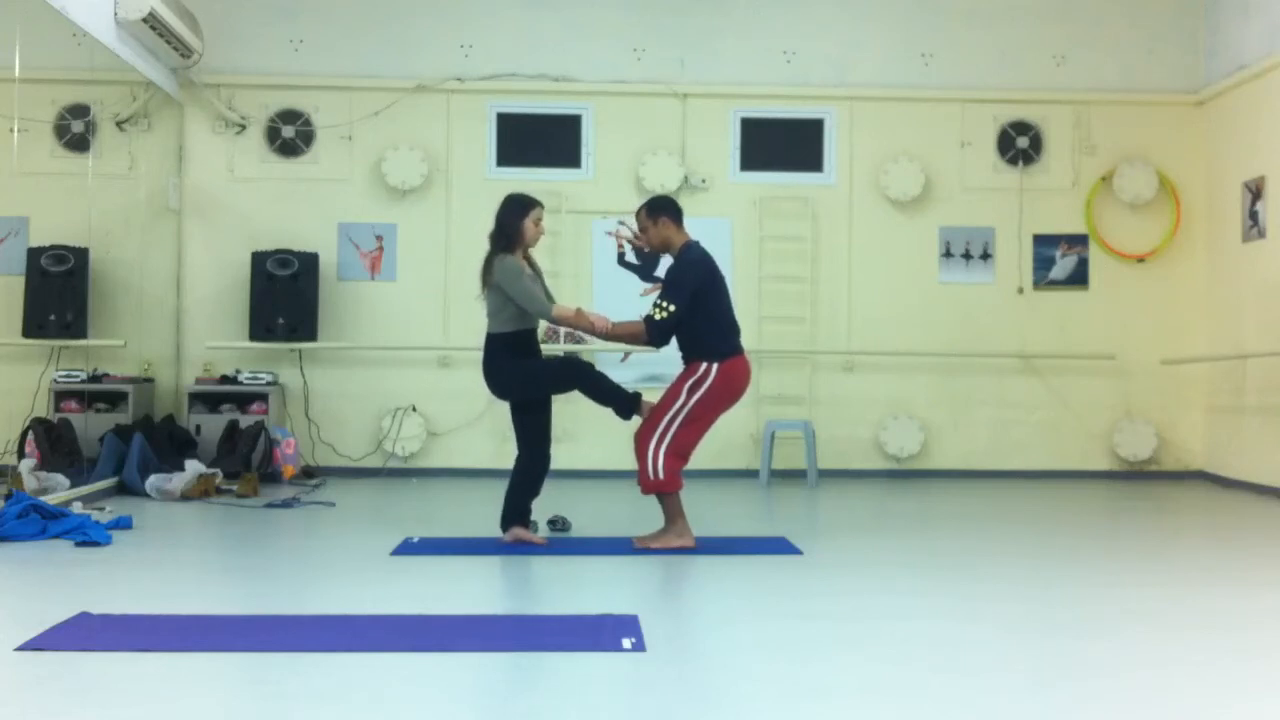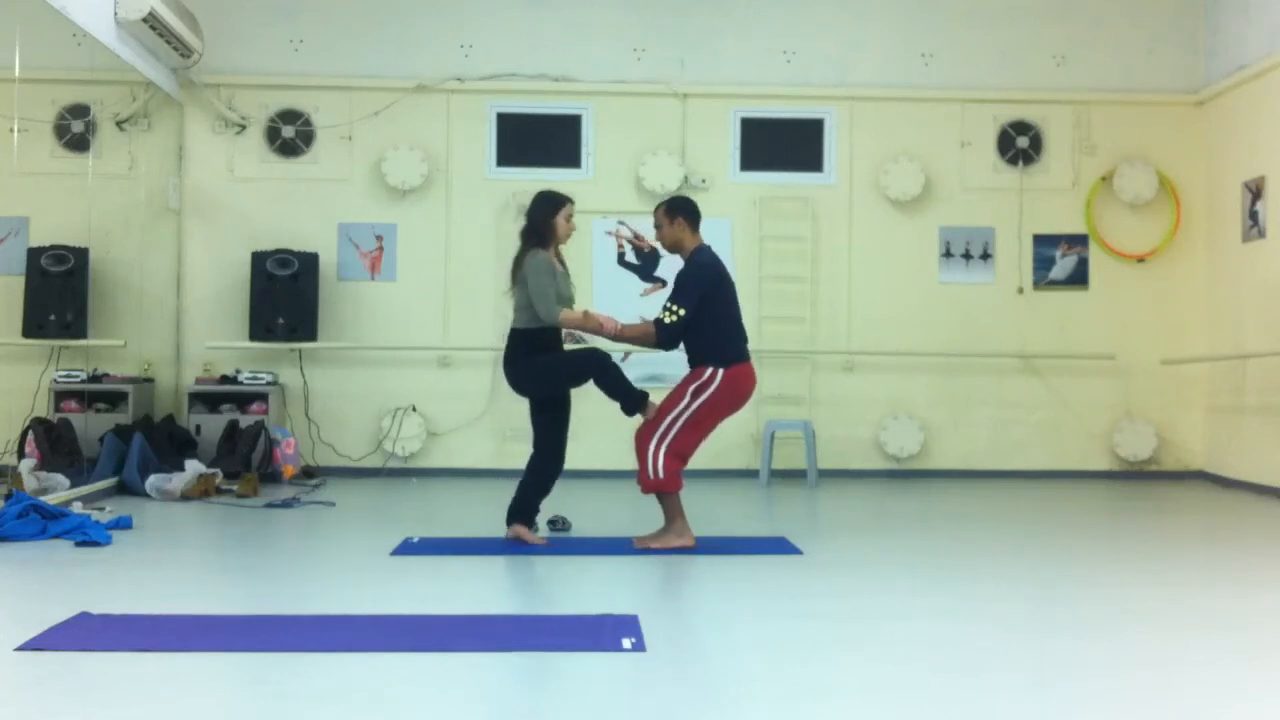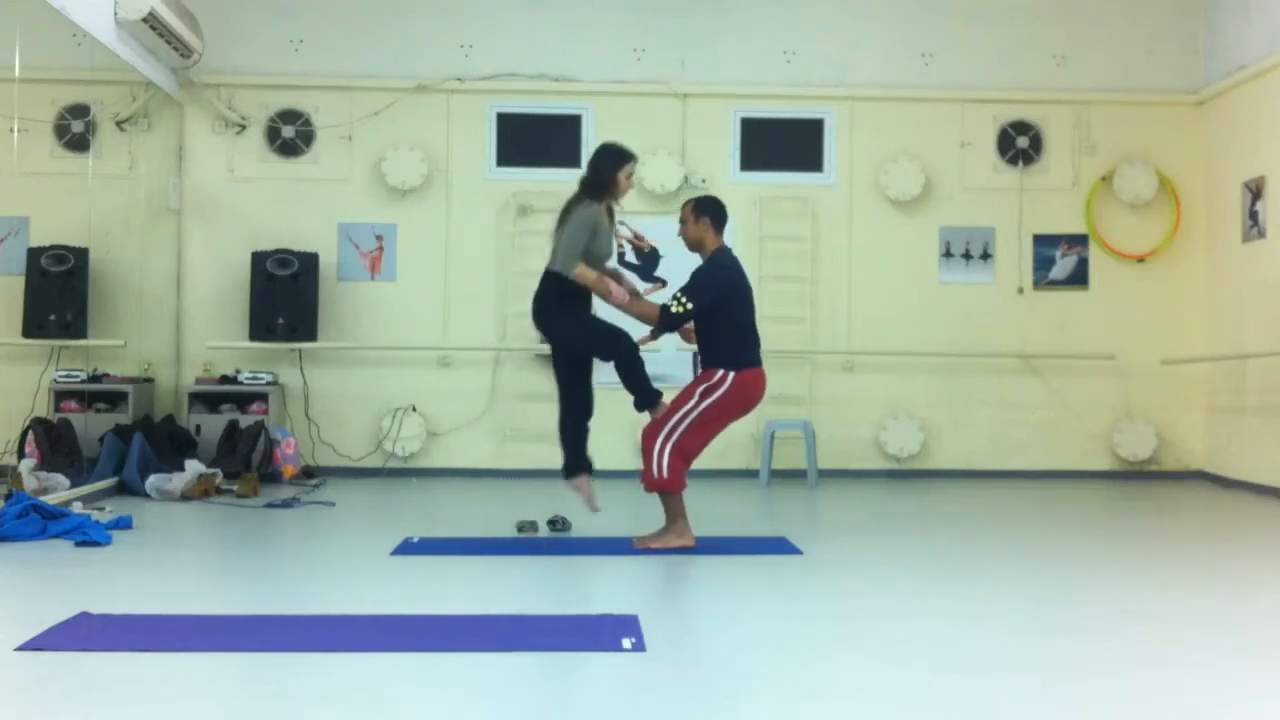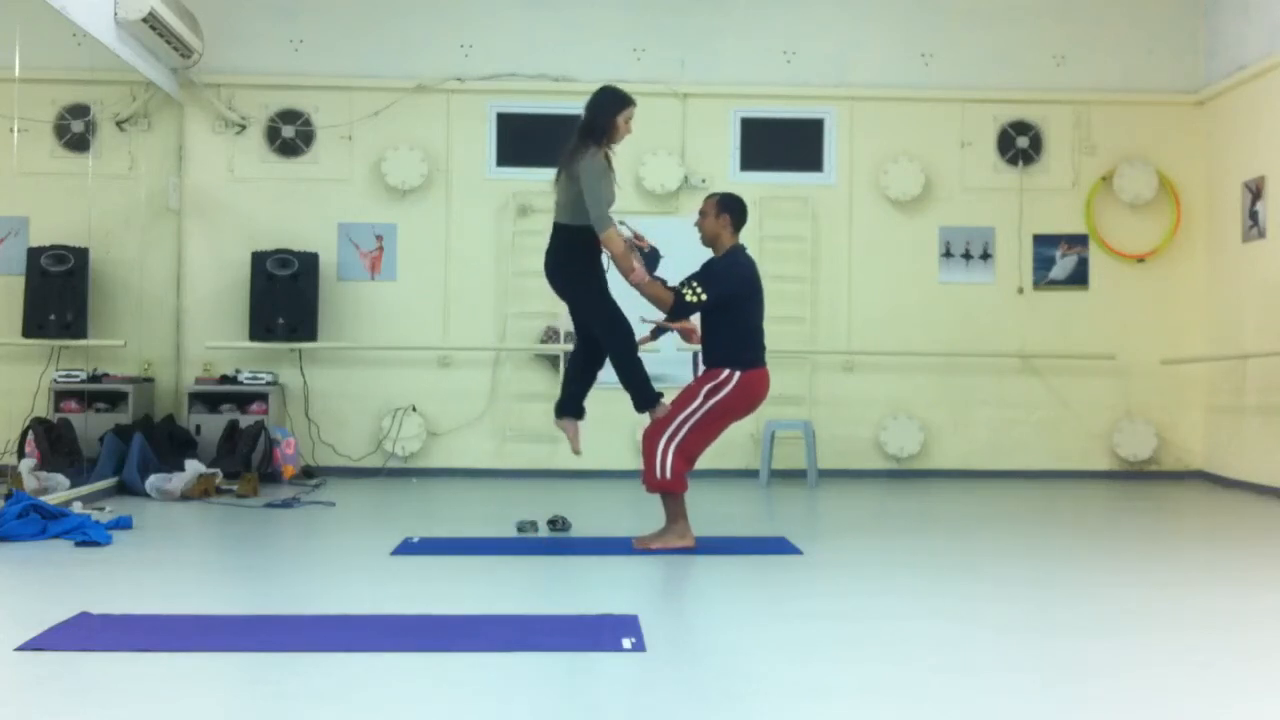
dt=0.5s
person 1, frame 1
left shoulder: (527, 265)
right shoulder: (504, 264)
left elbow: (550, 308)
right elbow: (540, 308)
left wrist: (586, 322)
right wrist: (586, 317)
left hip: (526, 359)
right hip: (505, 363)
left knee: (535, 452)
right knee: (576, 371)
left ankle: (514, 524)
right ankle: (638, 407)
person 1, frame 2
left shoulder: (554, 260)
right shoulder: (537, 259)
left elbow: (558, 316)
right elbow: (548, 312)
left wrist: (596, 323)
right wrist: (594, 320)
left hip: (545, 358)
right hip: (526, 360)
left knee: (550, 450)
right knee: (595, 361)
left ankle: (519, 520)
right ankle: (643, 406)
person 1, frame 3
left shoulder: (604, 212)
right shoulder: (587, 211)
right elbow: (565, 262)
left wrist: (616, 278)
right wrist: (605, 286)
left hip: (572, 307)
right hip: (555, 306)
left knee: (576, 396)
right knee: (619, 343)
left ankle: (577, 470)
right ankle: (654, 406)
person 1, frame 4
left shoulder: (591, 156)
right shoulder: (590, 159)
right elbow: (599, 218)
left wrist: (621, 243)
right wrist: (626, 262)
left hip: (576, 256)
right hip: (570, 259)
left knee: (592, 340)
right knee: (617, 332)
left ankle: (568, 413)
right ankle: (652, 406)
person 2, frame 1
left shoulder: (689, 264)
right shoulder: (692, 260)
left elbow: (656, 329)
right elbow: (663, 331)
left wrist: (602, 329)
right wrist: (610, 330)
left hip: (716, 370)
right hip: (716, 368)
left knee: (655, 443)
right knee: (656, 441)
left ankle: (678, 531)
right ankle: (674, 528)
person 2, frame 2
left shoulder: (697, 269)
right shoulder: (704, 264)
left elbow: (666, 334)
right elbow: (676, 331)
left wrist: (613, 330)
right wrist: (621, 329)
left hip: (721, 376)
right hip: (723, 373)
left knee: (655, 441)
right knee: (656, 440)
left ankle: (678, 530)
right ankle: (674, 527)
person 2, frame 3
left shoulder: (716, 270)
right shoulder: (721, 266)
left elbow: (669, 319)
right elbow: (682, 318)
left wrist: (620, 299)
right wrist: (632, 296)
left hip: (732, 379)
right hip: (732, 376)
left knee: (660, 440)
right knee: (664, 439)
left ankle: (679, 530)
right ankle: (676, 527)
person 2, frame 4
left shoulder: (733, 267)
right shoulder: (721, 265)
left elbow: (678, 306)
right elbow: (679, 294)
left wrist: (636, 278)
left hip: (736, 378)
right hip: (730, 374)
left knee: (663, 439)
right knee: (665, 438)
left ankle: (679, 530)
right ankle: (675, 527)
